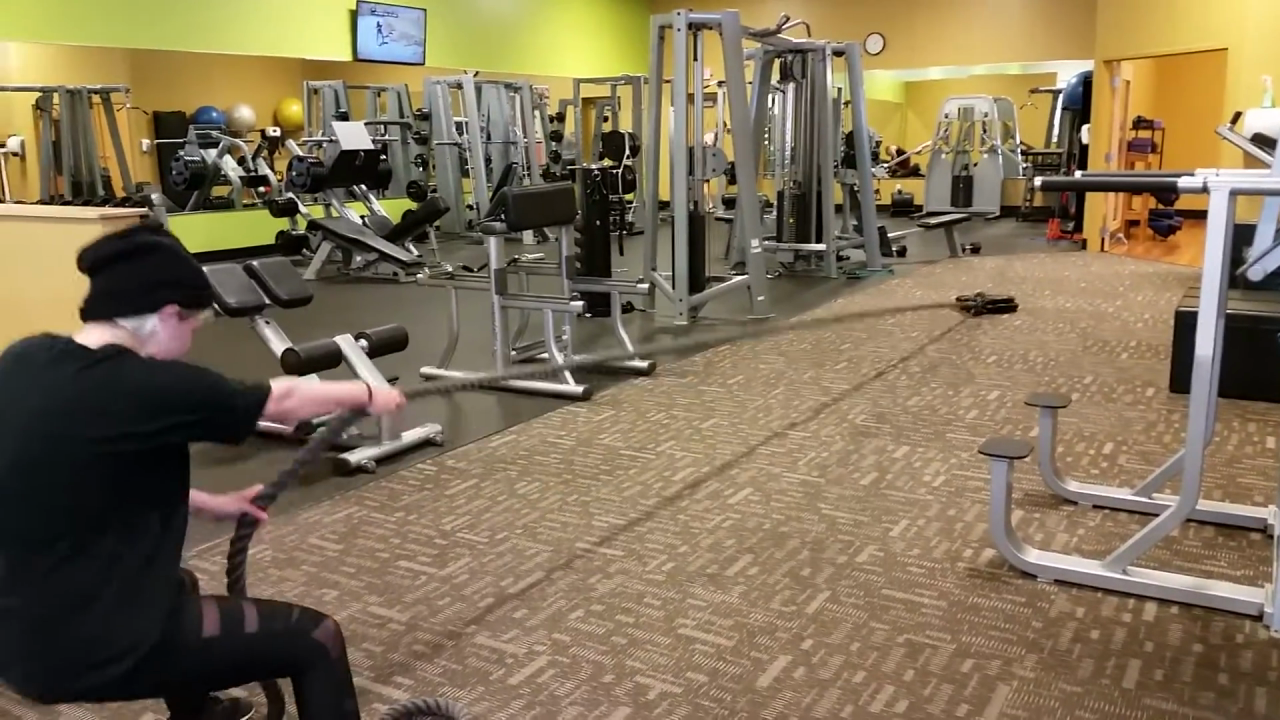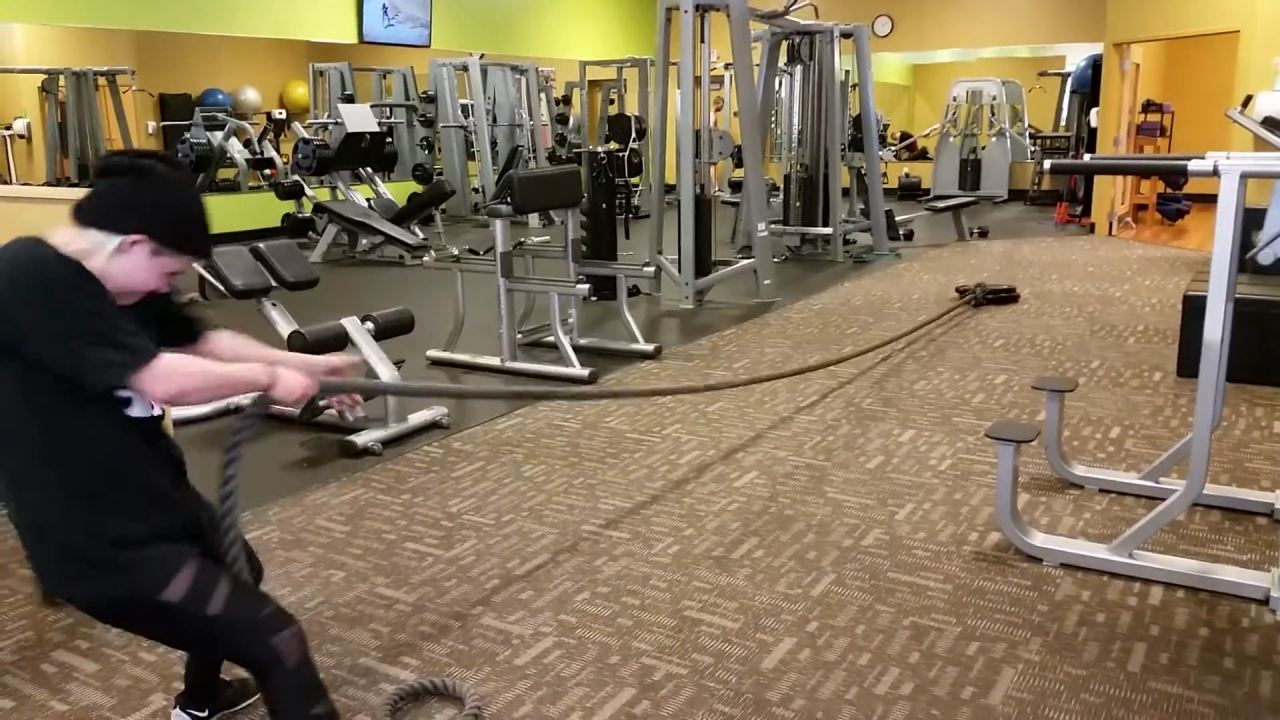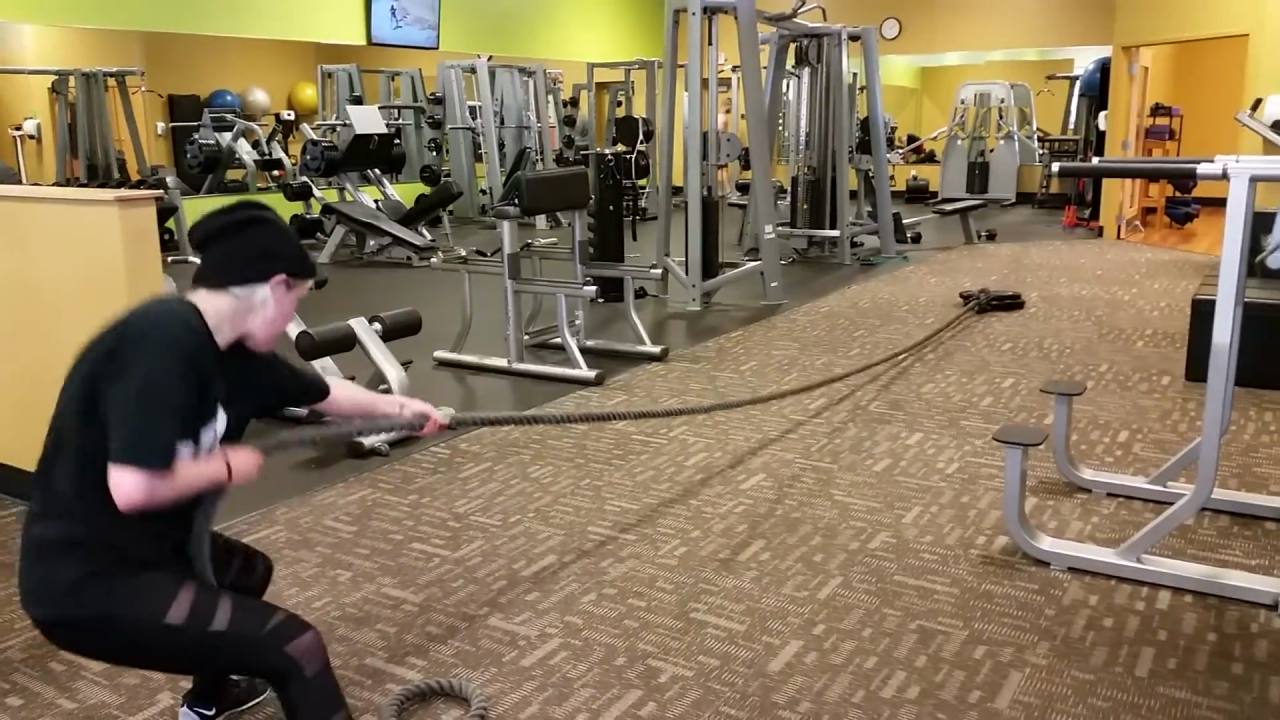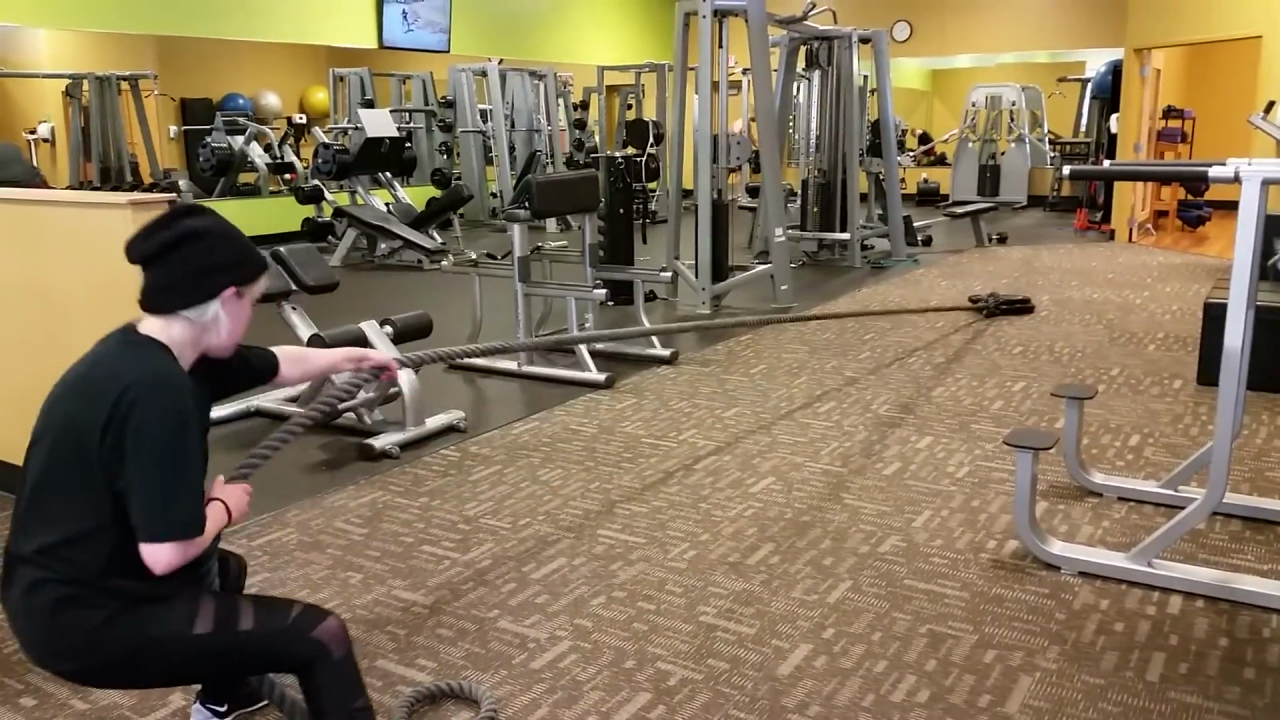
dt=0.4s
person 1, frame 1
right shoulder: (144, 389)
right elbow: (279, 400)
left wrist: (207, 503)
right wrist: (365, 393)
right hip: (87, 643)
left knee: (174, 585)
right knee: (315, 640)
person 1, frame 2
left shoulder: (91, 278)
left elbow: (201, 340)
right elbow: (162, 378)
left wrist: (305, 367)
right wrist: (270, 377)
right hip: (97, 540)
left knee: (231, 576)
right knee: (274, 643)
person 1, frame 3
left shoulder: (235, 350)
right shoulder: (169, 338)
left elbow: (322, 394)
right elbow: (133, 487)
left wrist: (395, 405)
right wrist: (225, 466)
left hip: (138, 546)
right hip: (87, 582)
left knee: (246, 573)
right knee: (293, 648)
person 1, frame 4
left shoulder: (151, 353)
right shoulder: (156, 390)
left elbow: (276, 364)
right elbow: (165, 552)
left wrist: (352, 357)
right wrist: (224, 508)
left hip: (63, 586)
right hip: (89, 620)
left knee: (223, 571)
right knee: (318, 637)
